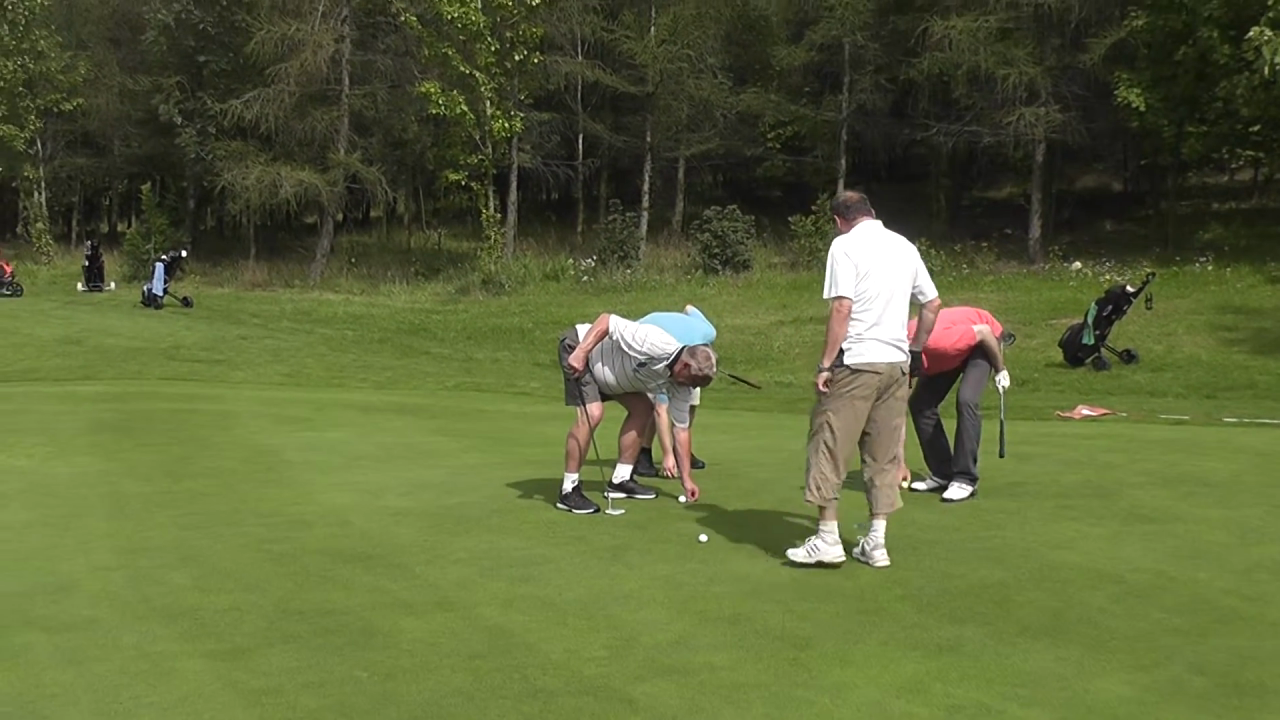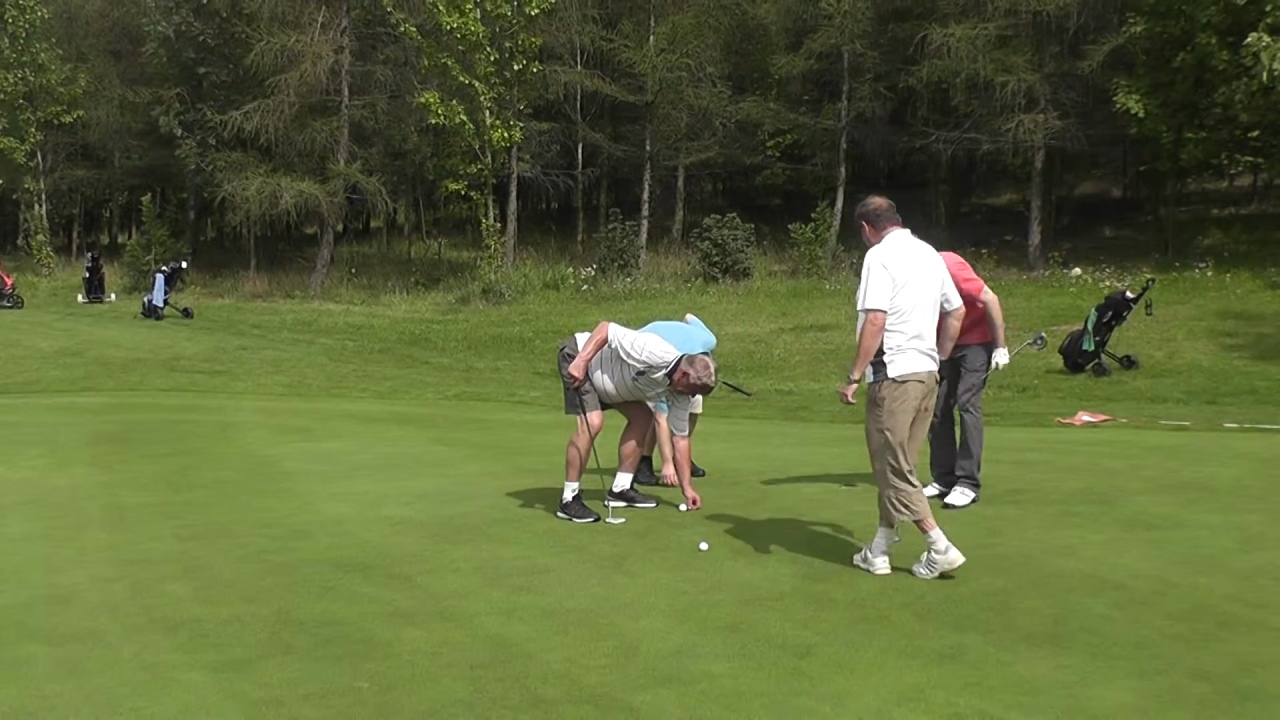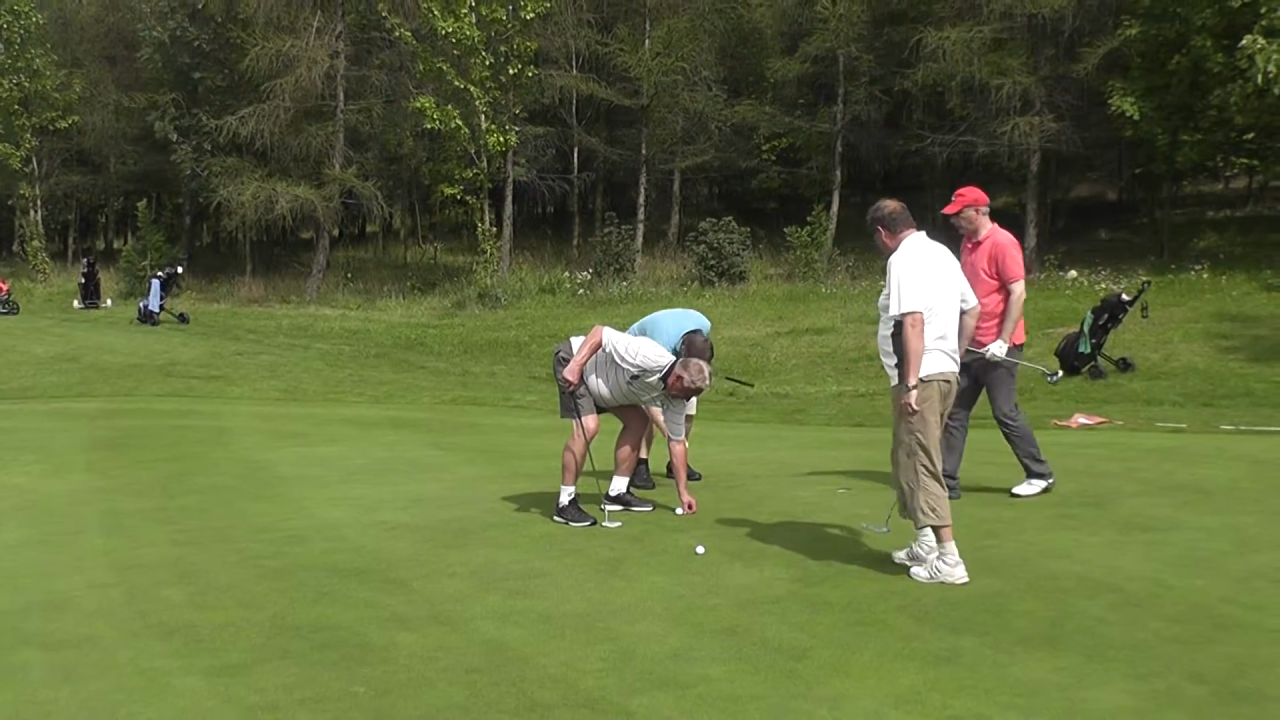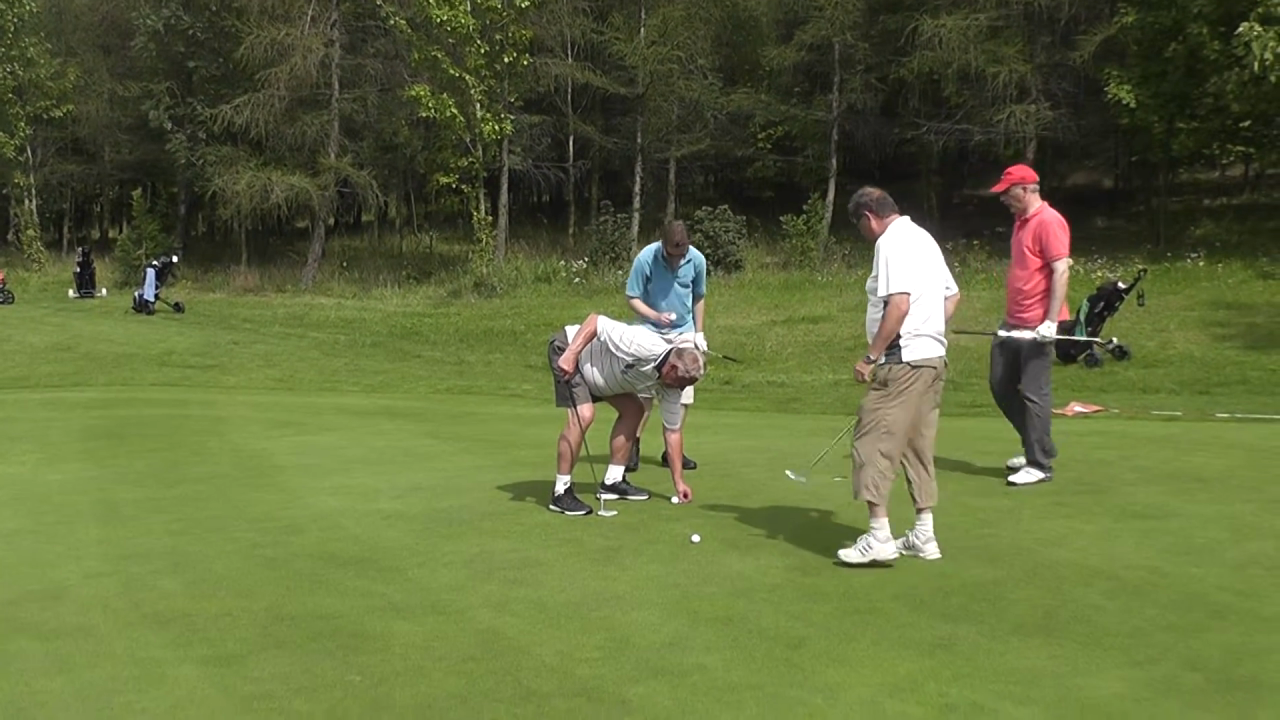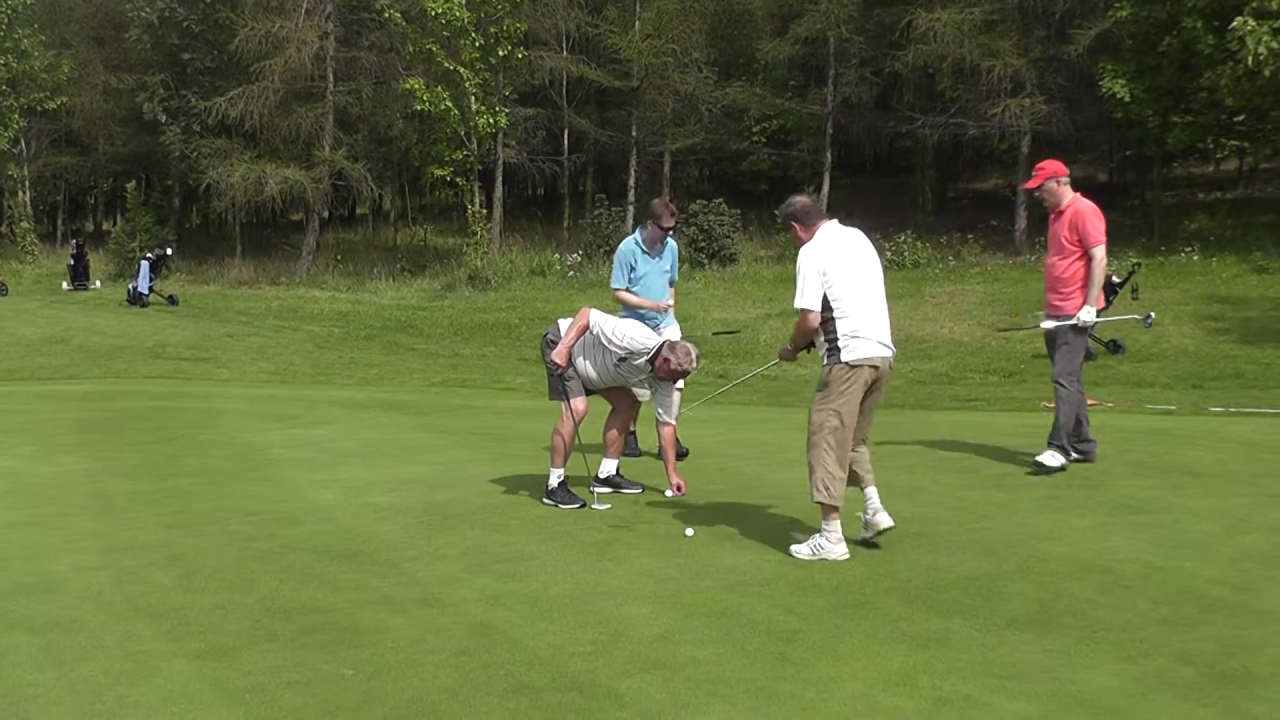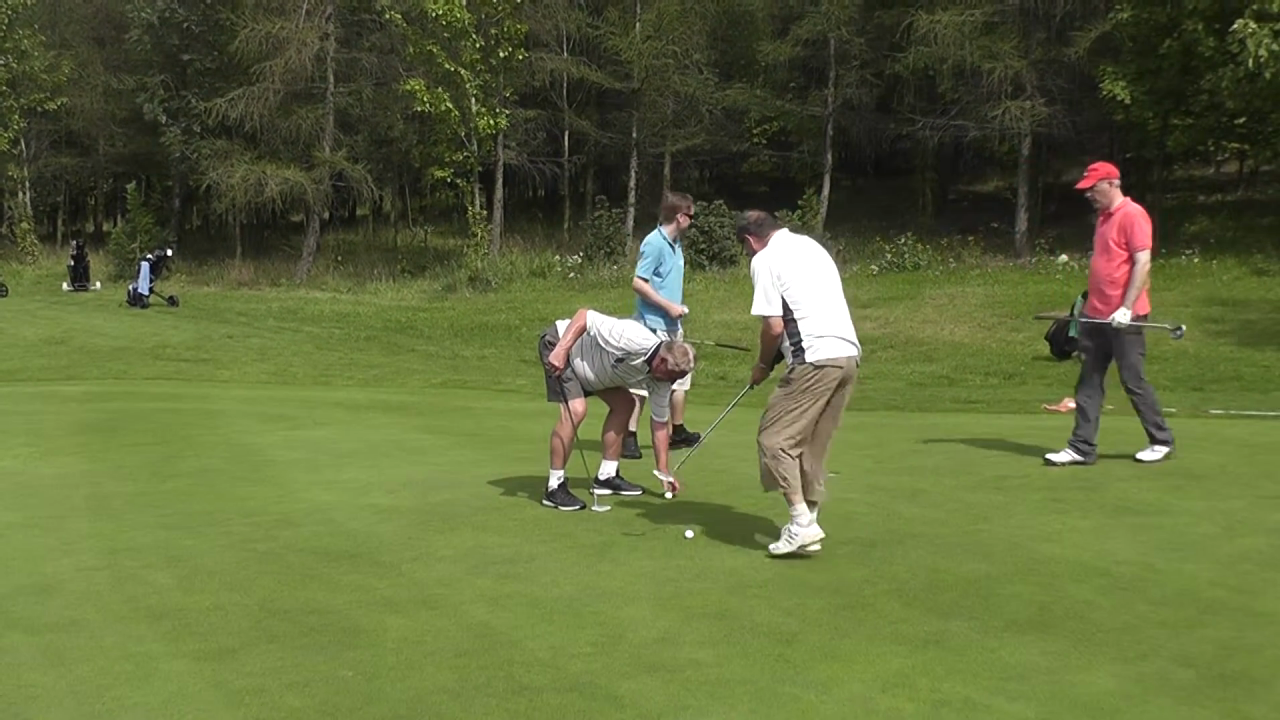
dt=0.5s
person 1, frame 1
left shoulder: (845, 245)
right shoulder: (905, 246)
left elbow: (841, 309)
right elbow: (932, 304)
left wrist: (825, 364)
right wrist: (914, 349)
left hip: (856, 363)
right hip: (896, 364)
left knee: (828, 446)
right knee: (883, 454)
left ankle: (827, 539)
right ankle: (876, 542)
person 1, frame 2
left shoulder: (879, 256)
right shoulder: (929, 253)
left elbow: (875, 322)
right elbow: (956, 313)
left wrist: (854, 376)
right wrist: (939, 358)
left hip: (894, 375)
right hip: (927, 372)
left knee: (892, 465)
right knee: (893, 463)
left ankle: (940, 548)
right ankle: (878, 550)
person 1, frame 3
left shoulder: (903, 259)
right shoulder: (942, 253)
left elbow: (913, 323)
right elbow: (972, 310)
left wrist: (911, 384)
left hip: (922, 376)
right hip: (946, 371)
left knee: (921, 465)
right knee: (911, 458)
left ankle: (948, 559)
right ankle: (927, 545)
person 1, frame 4
left shoulder: (892, 242)
right shoulder: (922, 238)
left elbow: (899, 305)
right elbow: (951, 296)
left wrist: (870, 356)
left hip: (905, 360)
right hip: (933, 356)
left knee: (874, 441)
right knee: (919, 445)
left ankle: (879, 535)
right ankle: (923, 535)
person 1, frame 5
left shoulder: (813, 251)
right shoulder: (858, 237)
left elbow: (810, 319)
left wrist: (791, 347)
left hip: (848, 357)
right hip: (881, 352)
left knee: (827, 442)
right knee: (852, 438)
left ankle: (830, 537)
right ankle: (874, 509)
person 1, frame 6
left shoulder: (764, 259)
right shoulder: (810, 244)
left elbow: (774, 326)
left wrist: (763, 365)
right wrist: (778, 355)
left hip: (815, 360)
right hip: (848, 354)
left knee: (776, 438)
right knee: (814, 444)
left ankle: (800, 520)
right ankle: (806, 524)
person 2, frame 1
left shoulder: (939, 342)
left elbow: (983, 331)
left wrist: (1001, 370)
left hip: (983, 339)
right hip: (952, 350)
left knee: (966, 399)
right knee: (919, 404)
left ankle: (965, 479)
right ankle: (942, 474)
person 2, frame 2
left shoulder: (953, 270)
left elbow: (990, 300)
left wrist: (1000, 347)
left hip: (978, 340)
left knee: (966, 404)
right knee: (936, 409)
left ankle: (968, 482)
right ankle: (944, 479)
person 2, frame 3
left shoulder: (1002, 243)
right shoulder: (966, 245)
left elbow: (1018, 293)
left wrist: (1003, 340)
left hip: (997, 346)
right hip: (971, 344)
left knee: (1005, 412)
right knee: (955, 411)
left ankle: (1040, 473)
right ankle: (947, 481)
person 2, frame 4
left shoulder: (1050, 222)
right shoulder: (1021, 221)
left elbow: (1061, 272)
left wrist: (1052, 320)
left hip: (1038, 325)
right hip: (1014, 323)
left knee: (1034, 393)
right knee: (1001, 387)
left ankle: (1040, 464)
right ankle: (1036, 448)
person 2, frame 5
left shoulder: (1084, 211)
right shoulder: (1056, 214)
left elbow: (1099, 258)
left wrist: (1090, 305)
left hip: (1076, 312)
right hip: (1056, 312)
left knee: (1064, 377)
right knee: (1067, 378)
left ankle: (1060, 447)
right ankle: (1081, 446)
person 2, frame 6
left shoulder: (1133, 215)
right shoulder: (1103, 217)
left elbow: (1142, 264)
left wrist: (1127, 308)
left hip: (1124, 316)
right hip: (1097, 314)
left knee: (1134, 381)
right knee: (1088, 381)
left ankle: (1161, 440)
right ankle: (1081, 447)
person 3, frame 1
left shoulder: (708, 334)
left elbow: (689, 309)
right elbow: (660, 411)
right wrist: (667, 455)
left knee: (692, 394)
right knee: (654, 400)
right ankle: (643, 455)
person 3, frame 2
left shoulder: (708, 342)
left elbow: (689, 317)
right elbow: (661, 420)
right wrist: (667, 464)
left knee: (694, 401)
right knee: (655, 408)
right ankle: (643, 464)
person 3, frame 3
left shoulder: (703, 327)
right shoulder: (662, 349)
right elbow: (653, 406)
left knee: (688, 402)
right knee: (648, 407)
right ankle: (640, 467)
person 3, frame 4
left shoulder: (697, 260)
right shoulder: (645, 260)
right elbow: (632, 298)
left wrist: (699, 332)
right wrist: (656, 317)
left hip: (683, 333)
right hip: (650, 332)
left knee: (683, 391)
right knee: (645, 390)
right ankle: (633, 445)
person 3, frame 5
left shoulder: (671, 247)
right shoulder: (627, 249)
right elbow: (618, 293)
left wrist: (673, 317)
right wrist: (651, 304)
left hip: (666, 325)
left knee: (674, 379)
right knee: (636, 386)
right ankle: (629, 435)
person 3, frame 6
left shoulder: (675, 243)
right shoulder: (655, 244)
right elbow: (639, 283)
right wrist: (669, 307)
left hip: (671, 326)
right hip: (654, 325)
left knee: (679, 377)
left ankle: (678, 431)
right ankle: (629, 437)
person 4, frame 1
left shoulder: (680, 386)
right shoulder: (656, 344)
left elbow: (681, 428)
right elbow: (607, 319)
left wrist: (686, 478)
right wrist: (581, 353)
right hip: (579, 346)
left knee: (642, 409)
right knee: (592, 414)
left ankle: (620, 480)
right ankle: (569, 490)
person 4, frame 2
left shoulder: (678, 394)
right shoulder: (654, 353)
left elbow: (680, 437)
right elbow: (606, 328)
left wrist: (687, 487)
right wrist: (580, 361)
right hip: (577, 355)
left knee: (642, 417)
right knee: (592, 423)
left ankle: (620, 489)
right ankle: (569, 499)
person 4, frame 3
left shoulder: (674, 398)
right shoulder: (648, 357)
left elbow: (677, 441)
right elbow: (600, 331)
left wrist: (683, 492)
right wrist: (575, 365)
right hip: (573, 360)
left knee: (638, 421)
right knee: (588, 427)
left ankle: (617, 492)
right ankle: (565, 503)
person 4, frame 4
left shoulder: (669, 387)
right shoulder: (644, 346)
left elbow: (672, 430)
right elbow: (595, 320)
left wrist: (678, 481)
right wrist: (571, 354)
right hip: (568, 348)
left knee: (633, 410)
right knee: (583, 415)
left ankle: (612, 481)
right ankle: (561, 492)
person 4, frame 5
left shoulder: (662, 380)
right shoulder: (636, 339)
left elbow: (665, 423)
right elbow: (587, 313)
left wrist: (672, 473)
right wrist: (563, 348)
right hip: (561, 341)
left knee: (626, 403)
right knee: (577, 408)
left ankle: (606, 475)
right ankle: (555, 485)
person 4, frame 6
left shoulder: (659, 380)
right shoulder: (633, 339)
left elbow: (660, 423)
right elbow: (584, 315)
left wrist: (663, 471)
right wrist: (561, 350)
right hip: (559, 343)
left knee: (624, 404)
right knee: (576, 410)
left ankle: (606, 477)
right ankle: (555, 487)
